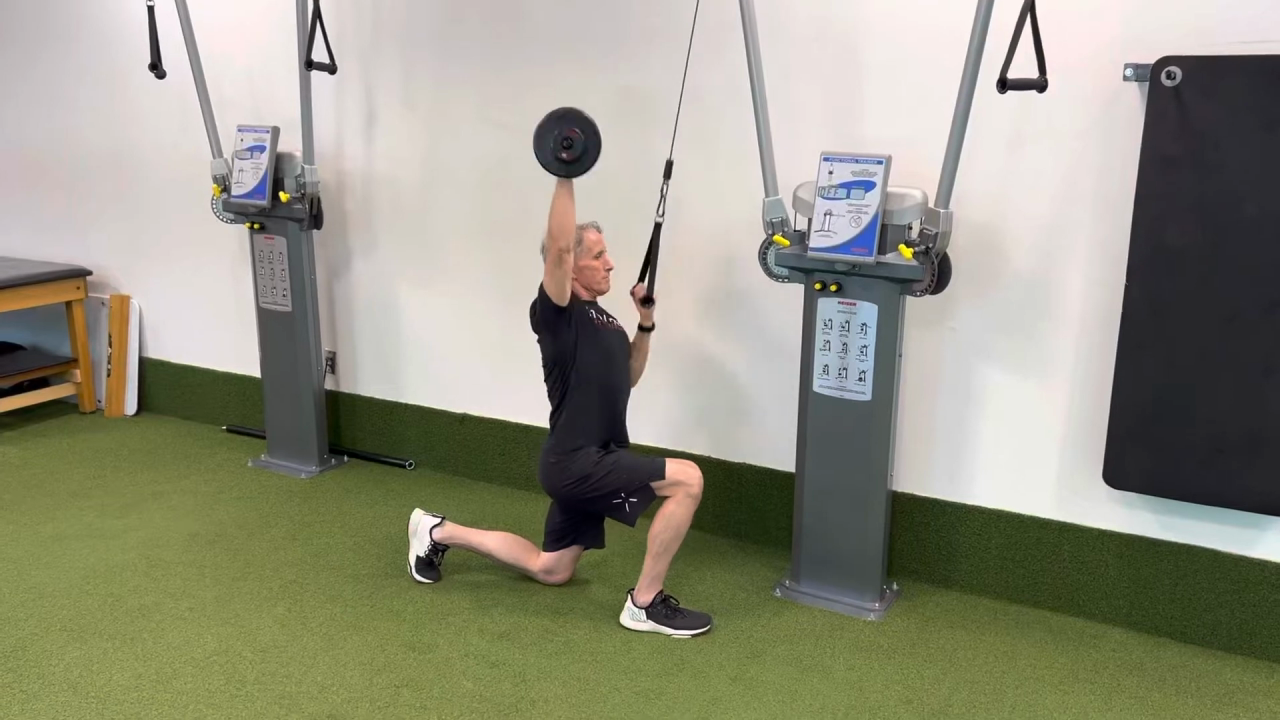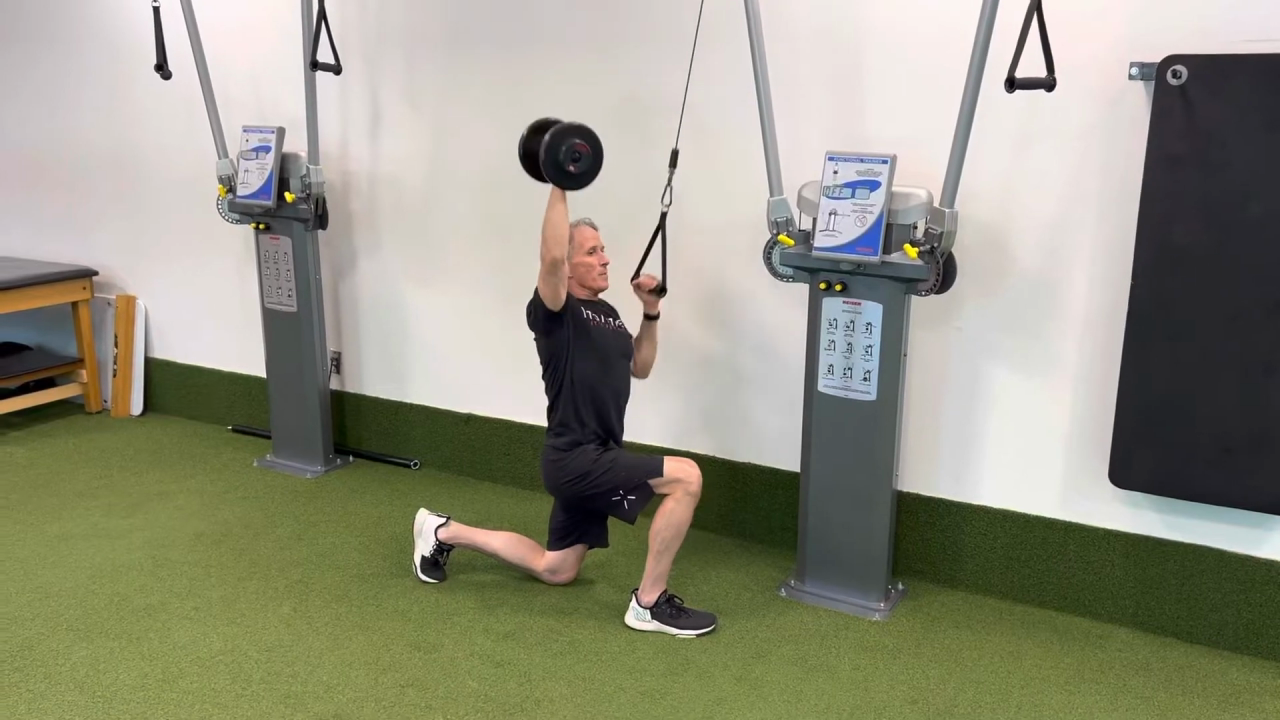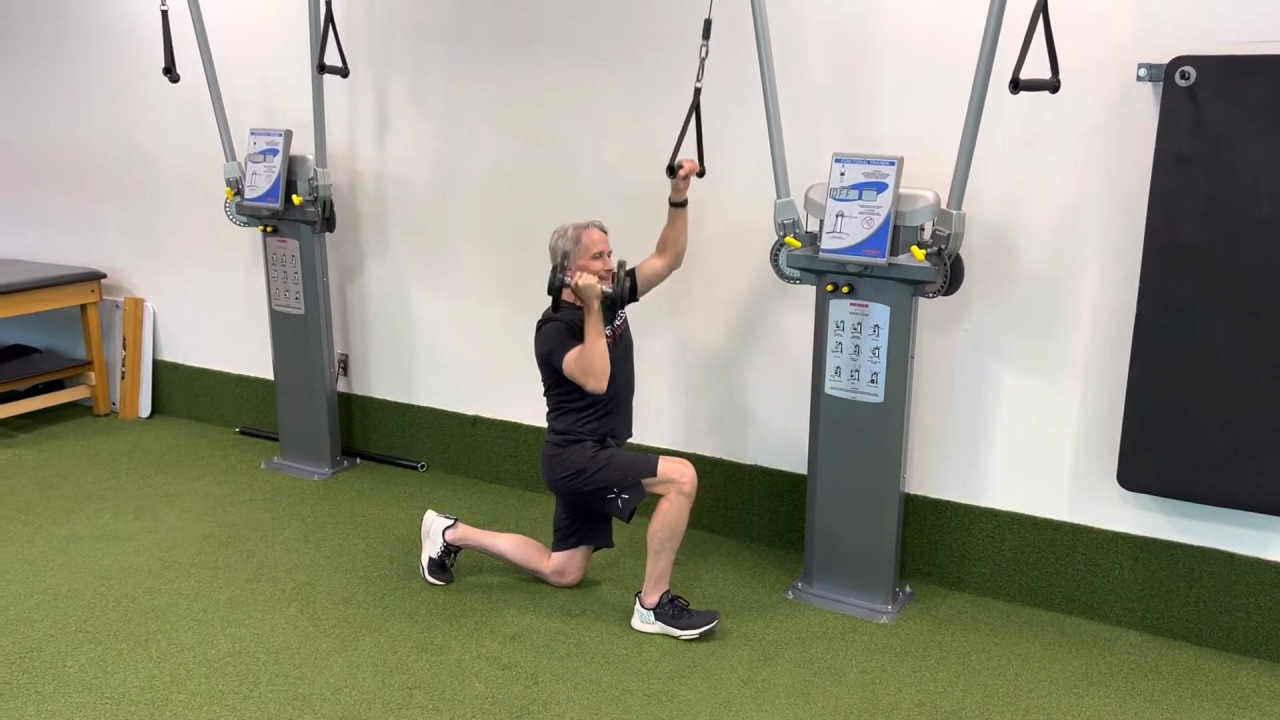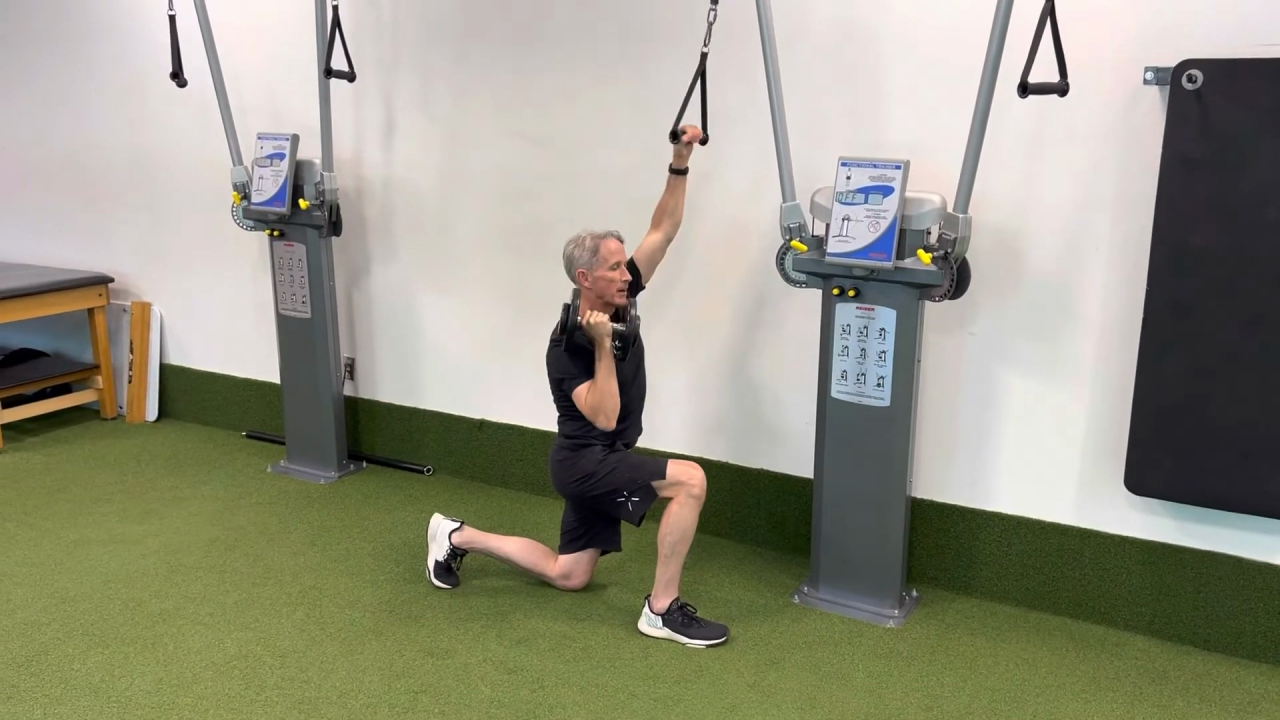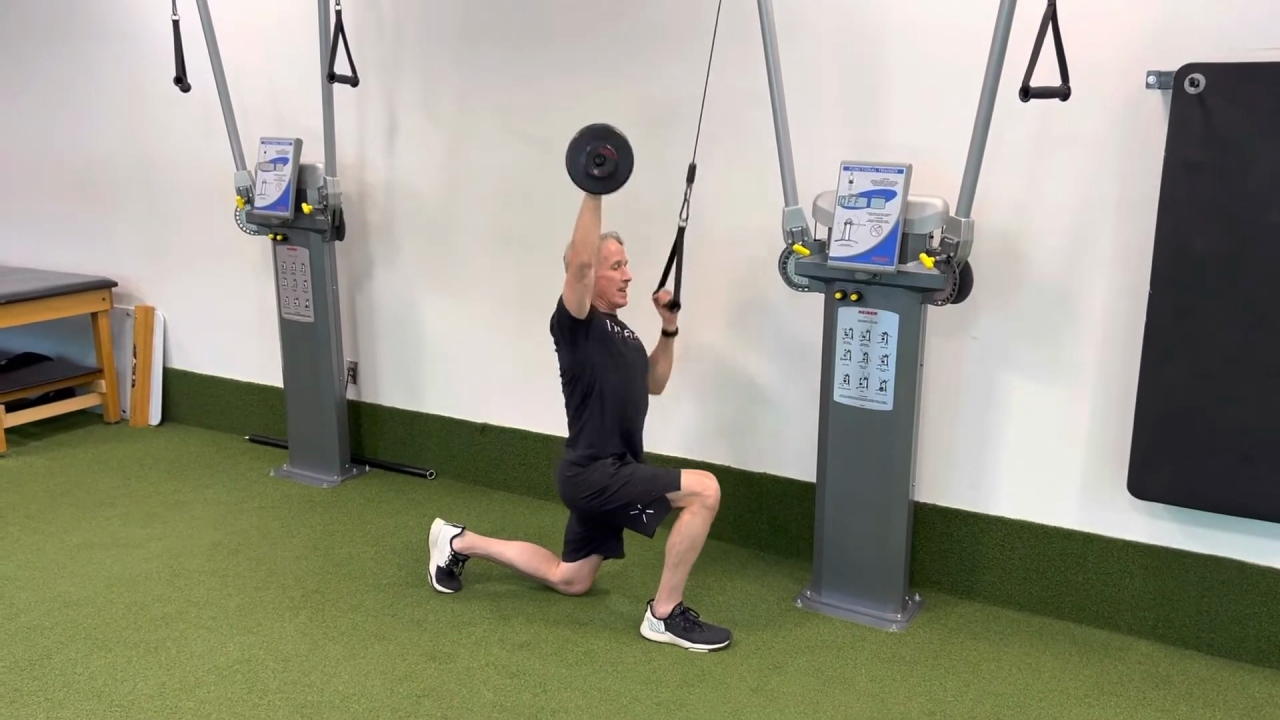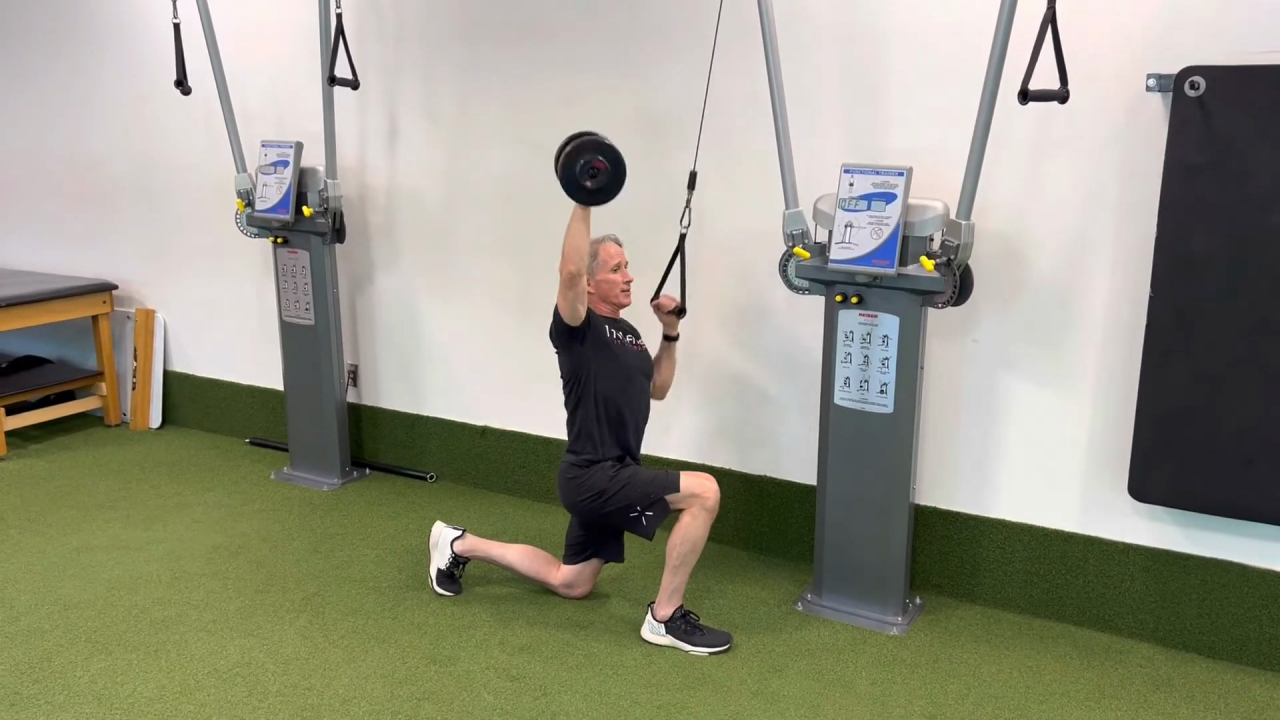
dt=0.7s
person 1, frame 1
left shoulder: (599, 318)
right shoulder: (556, 312)
left elbow: (624, 377)
right elbow: (558, 247)
left wrist: (644, 325)
right wrist: (565, 176)
left hip: (588, 461)
right hip: (578, 462)
left knee: (550, 569)
right knee: (687, 479)
left ankle: (438, 533)
right ankle: (646, 604)
person 1, frame 2
left shoulder: (605, 312)
right shoulder: (553, 312)
left elbow: (639, 368)
right elbow: (551, 258)
left wrist: (650, 313)
right wrist: (559, 186)
left hip: (591, 457)
right hip: (576, 459)
left knee: (555, 569)
right knee: (685, 477)
left ankle: (444, 533)
right ankle: (649, 603)
person 1, frame 3
left shoulder: (614, 293)
right shoulder: (556, 328)
left elbow: (669, 258)
right elbow: (597, 380)
left wrist: (678, 196)
right wrist: (591, 312)
left hip: (594, 455)
right hip: (576, 456)
left knee: (562, 572)
right knee: (680, 477)
left ankle: (450, 534)
right ankle: (654, 604)
person 1, frame 4
left shoulder: (619, 300)
right shoulder: (568, 346)
left elbow: (662, 230)
right elbow: (605, 418)
left wrist: (680, 162)
right wrist: (603, 346)
left hip: (603, 462)
right hip: (585, 461)
left knee: (567, 576)
right knee: (690, 480)
left ankle: (457, 537)
right ankle: (663, 610)
person 1, frame 5
left shoulder: (618, 331)
right shoulder: (575, 323)
left elbow: (653, 384)
right elbow: (579, 262)
left wrist: (667, 328)
right wrist: (595, 192)
left hip: (606, 473)
right hip: (594, 474)
left knee: (569, 579)
right knee: (703, 490)
left ankle: (459, 542)
right ankle: (664, 614)
person 1, frame 6
left shoulder: (626, 332)
right shoulder: (576, 328)
left elbow: (656, 389)
right elbow: (568, 272)
left wrist: (669, 333)
right wrist: (583, 202)
left hip: (609, 474)
right hip: (594, 476)
left knee: (570, 582)
right knee: (703, 492)
left ankle: (460, 546)
right ankle: (665, 616)
